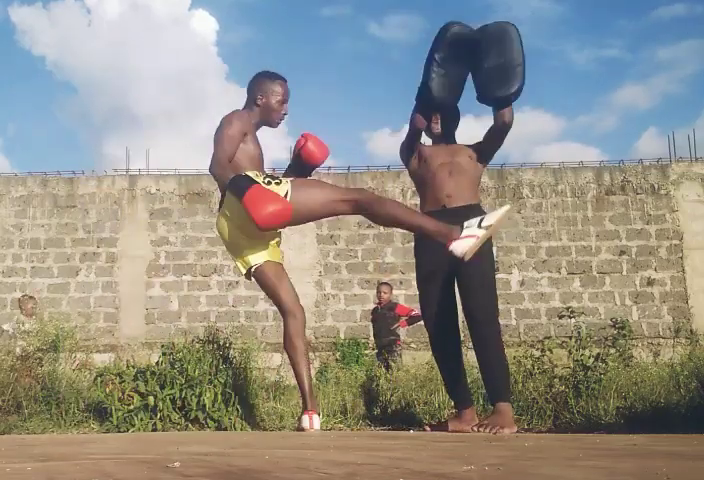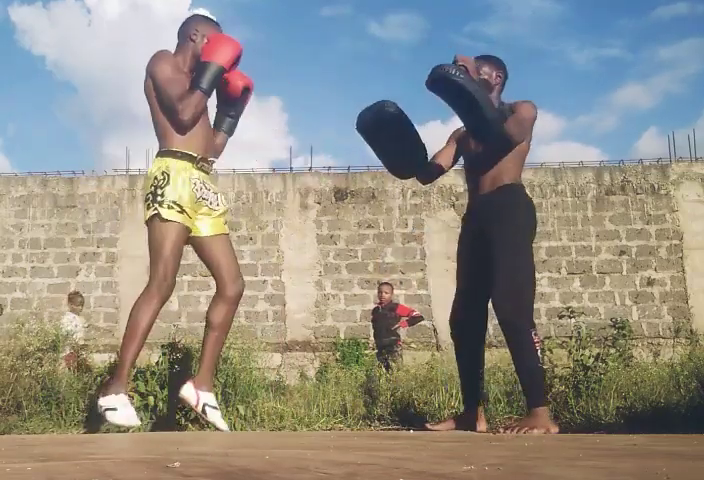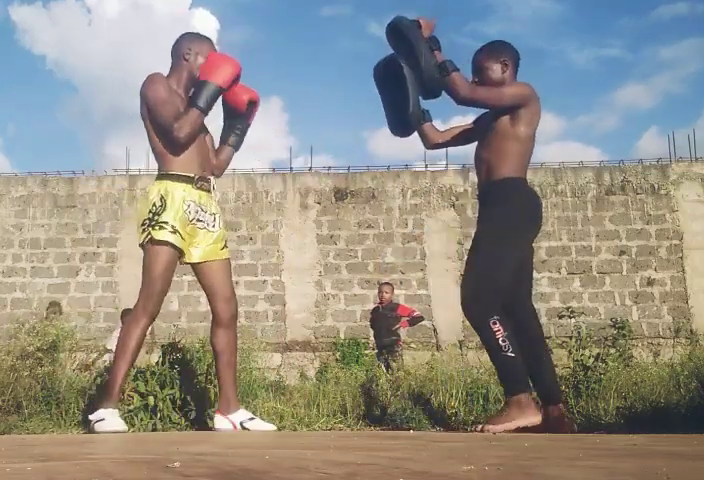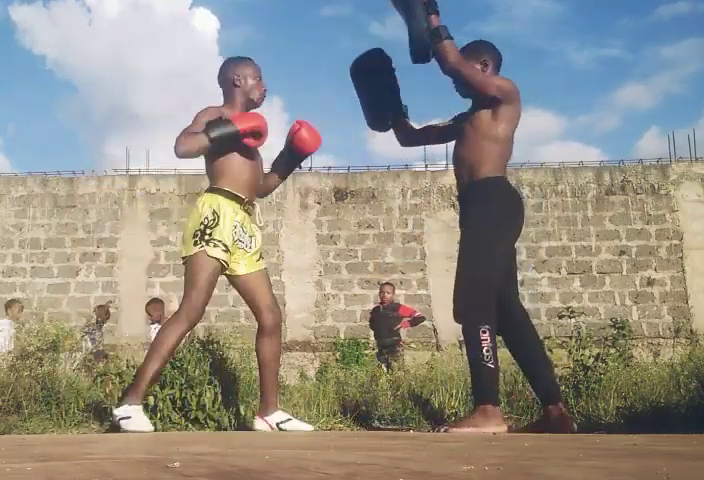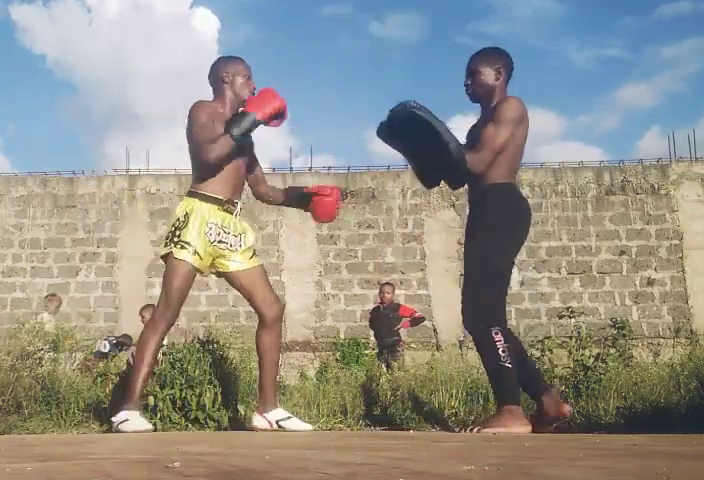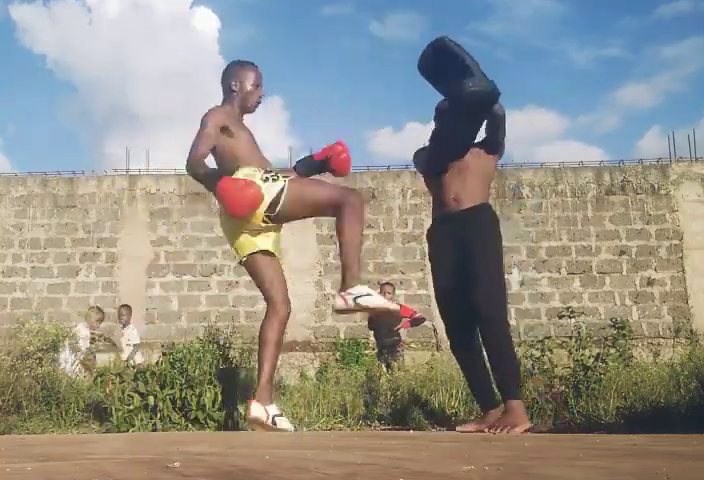
dt=0.5s
person 1, frame 1
left shoulder: (474, 152)
right shoulder: (415, 154)
left elbow: (504, 122)
right elbow: (415, 125)
left hip: (468, 223)
right hip: (429, 234)
left knee: (480, 315)
right knee: (437, 326)
left ankle: (504, 410)
right ankle: (464, 411)
person 1, frame 2
left shoulder: (522, 110)
right shoulder: (463, 133)
left elbow: (509, 135)
right elbow: (429, 171)
left wrist: (475, 89)
left hip: (510, 209)
right hip: (476, 217)
left knee: (511, 306)
right knee: (464, 316)
left ankle: (541, 411)
right ankle: (472, 411)
person 1, frame 3
left shoulder: (524, 95)
right shoulder: (488, 120)
left elbow: (463, 93)
right elbow: (434, 139)
left wrist: (431, 45)
left hip: (513, 203)
right hip: (499, 208)
left knee: (480, 298)
right knee: (514, 307)
left ankle: (522, 400)
right ankle: (554, 410)
person 1, frame 4
left shoulder: (505, 92)
right shoulder: (465, 121)
left elbow: (453, 64)
right elbow: (409, 137)
left hip: (492, 201)
right hip: (482, 206)
left knee: (473, 299)
right knee: (504, 305)
left ankle: (489, 410)
right ankle: (554, 409)
person 1, frame 5
left shoulder: (509, 108)
right shoulder: (482, 123)
left elbow: (475, 164)
right elbow: (464, 170)
left hip: (499, 208)
right hip: (487, 213)
left knee: (481, 309)
right knee: (485, 311)
left ankle: (512, 412)
right ankle: (548, 400)
person 1, frame 6
left shoulder: (486, 145)
right shoulder: (426, 155)
left elbow: (497, 116)
right elbow: (431, 163)
left wrist: (478, 94)
right wrist: (450, 124)
left hip: (479, 223)
right hip: (442, 231)
left knee: (489, 309)
right knee: (458, 325)
left ankle: (515, 406)
right ankle: (490, 408)
person 2, frame 1
left shoulder: (246, 136)
right shoulder: (236, 119)
right elbow: (217, 164)
left wrist: (296, 166)
right wrist: (245, 188)
left hip: (236, 226)
right hip: (248, 207)
left knee: (292, 312)
right knee: (361, 198)
left ankle: (310, 411)
right ankle: (451, 234)
person 2, frame 2
left shoulder: (193, 85)
right shoulder: (162, 62)
left elbow: (213, 148)
right elbow: (183, 116)
left wrist: (233, 104)
right wrist: (212, 72)
left hip: (201, 186)
right hip: (173, 178)
left knee: (232, 286)
right knee: (161, 284)
left ankle: (201, 385)
right ankle: (115, 389)
person 2, frame 3
left shoulder: (191, 107)
right shoulder: (155, 85)
left elbow: (219, 166)
right elbow: (178, 135)
left wrist: (238, 119)
right wrist: (208, 89)
left hip: (204, 207)
right hip: (171, 200)
left knee: (226, 309)
right knee: (149, 302)
left ankle: (229, 409)
right ankle: (108, 407)
person 2, frame 4
left shoulder: (244, 121)
right shoulder: (216, 115)
left elbow: (261, 188)
right elbow: (182, 147)
left wrist: (293, 156)
right wrist: (229, 130)
left hip: (243, 225)
right hip: (216, 217)
left knee: (271, 317)
right knee: (190, 312)
left ankle: (269, 411)
right ankle: (131, 403)
person 2, frame 5
left shoulder: (242, 134)
right shoulder: (201, 111)
left elbow: (264, 191)
right elbow: (207, 156)
left wrist: (305, 197)
right wrist: (249, 116)
left hip: (233, 228)
right hip: (200, 218)
left knee: (271, 312)
right knee: (166, 313)
left ankle: (268, 408)
right ankle: (129, 408)
person 2, frame 6
left shoulder: (237, 130)
right shoulder: (219, 116)
left elbow: (275, 172)
right elbow: (193, 162)
left wrist: (316, 162)
right wrist: (220, 183)
left hip: (244, 221)
right hip: (252, 192)
left knee: (279, 305)
right knee: (350, 199)
left ankle: (262, 402)
right ankle: (352, 287)
